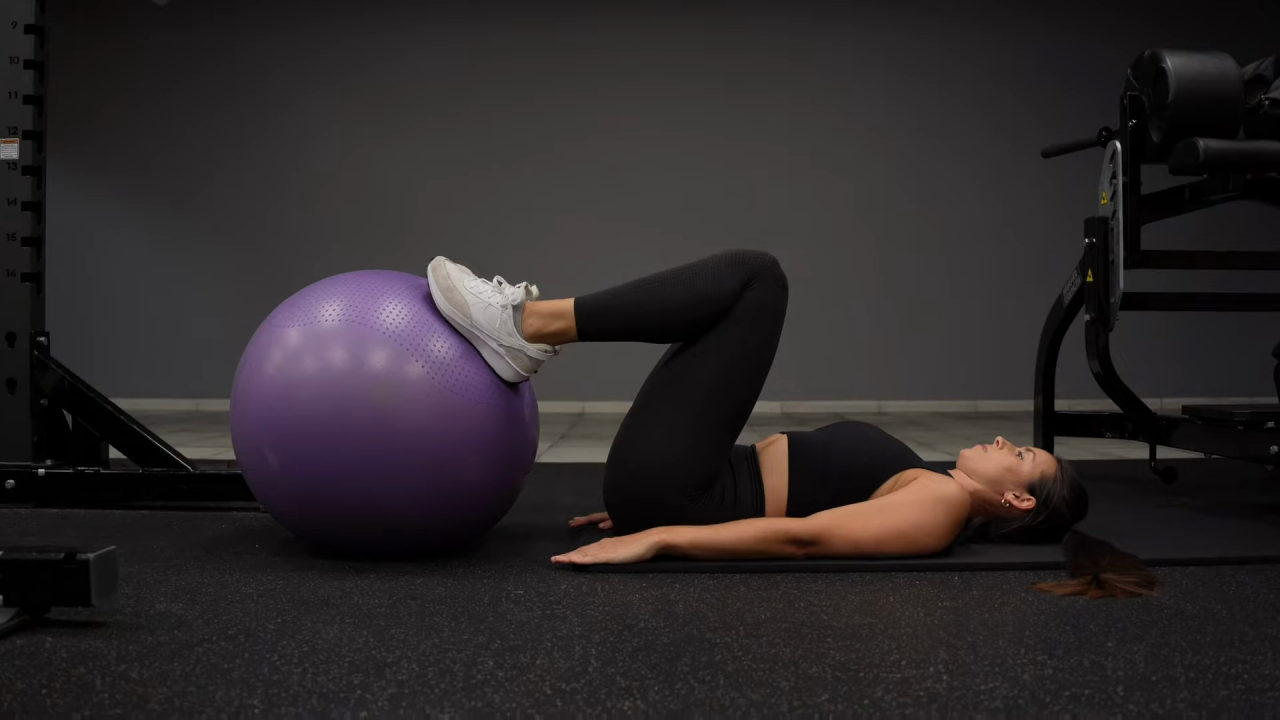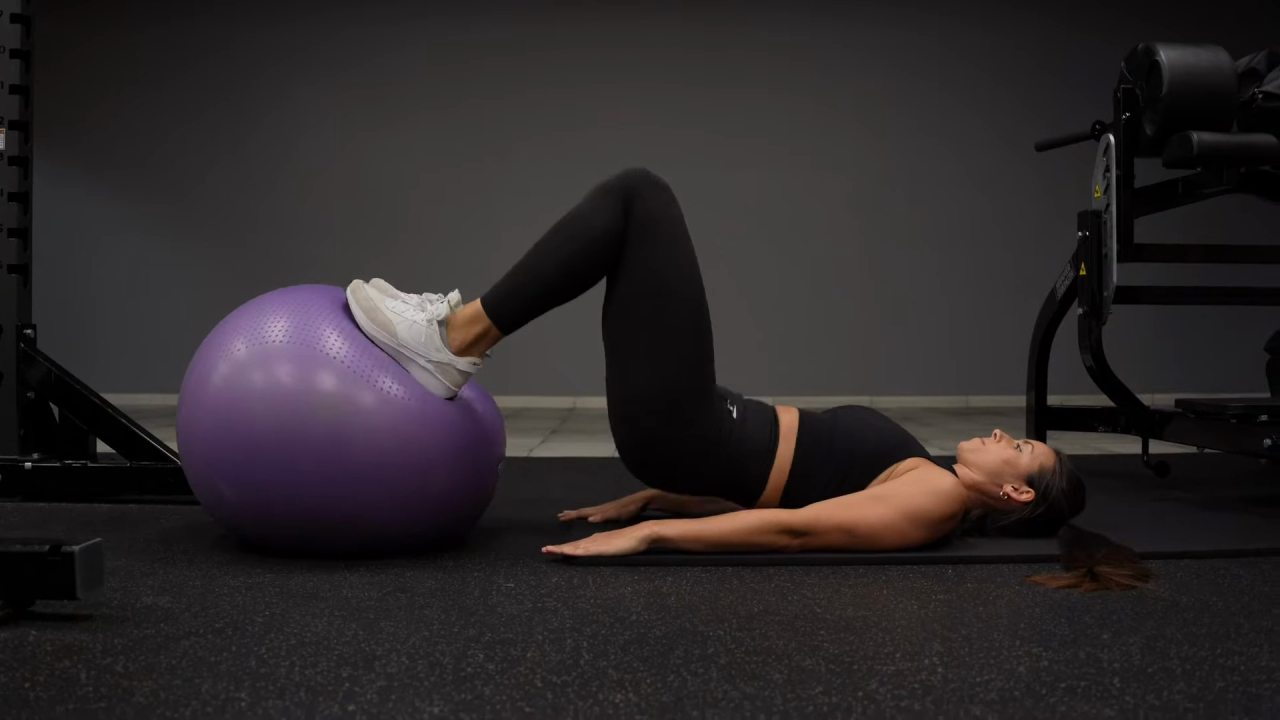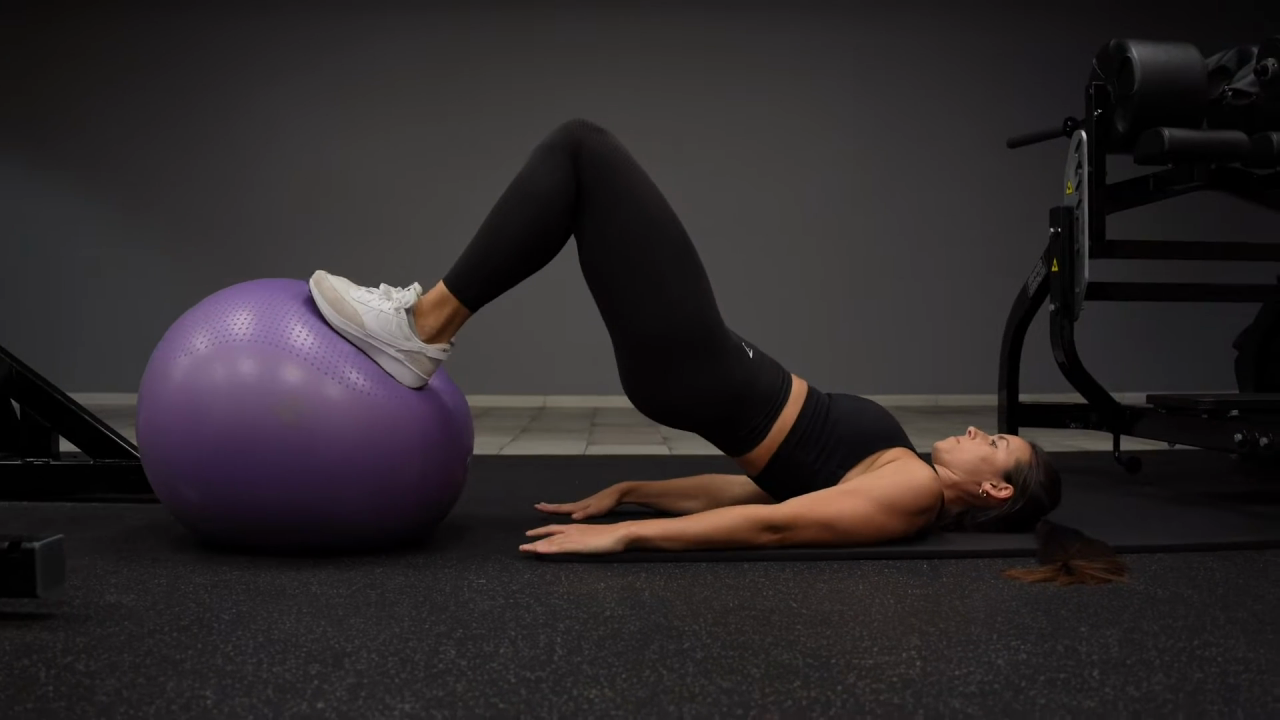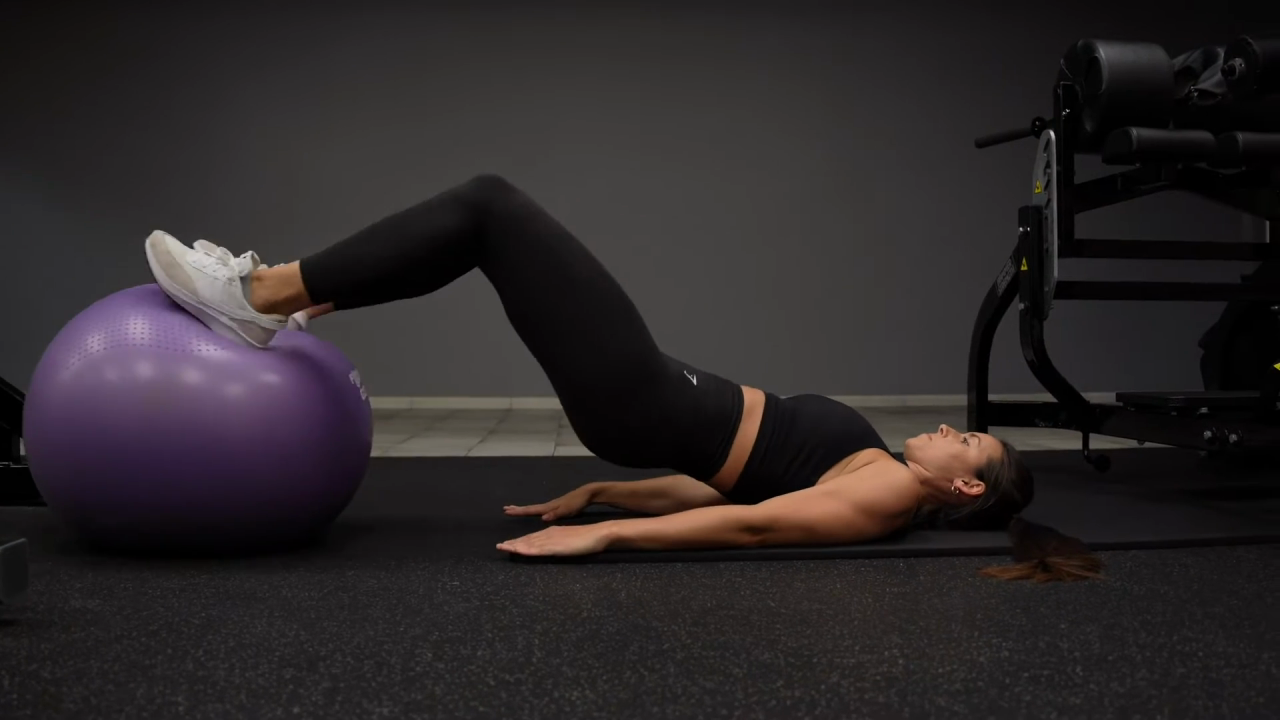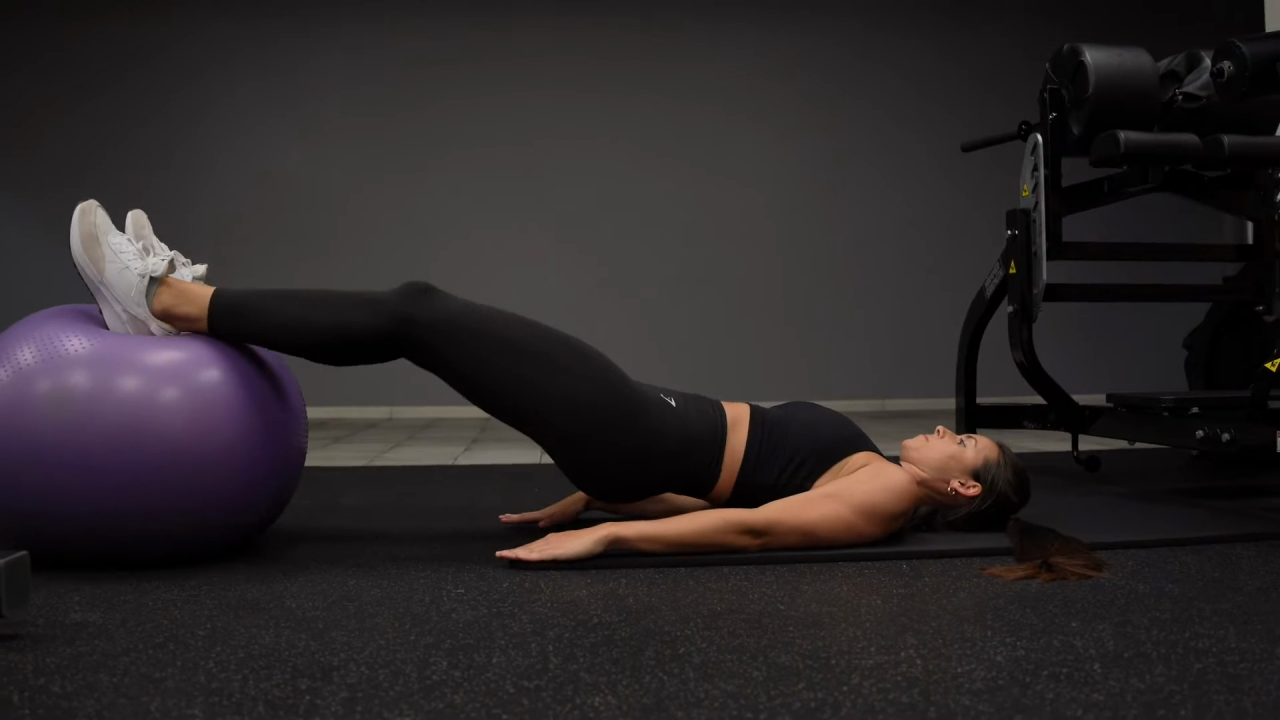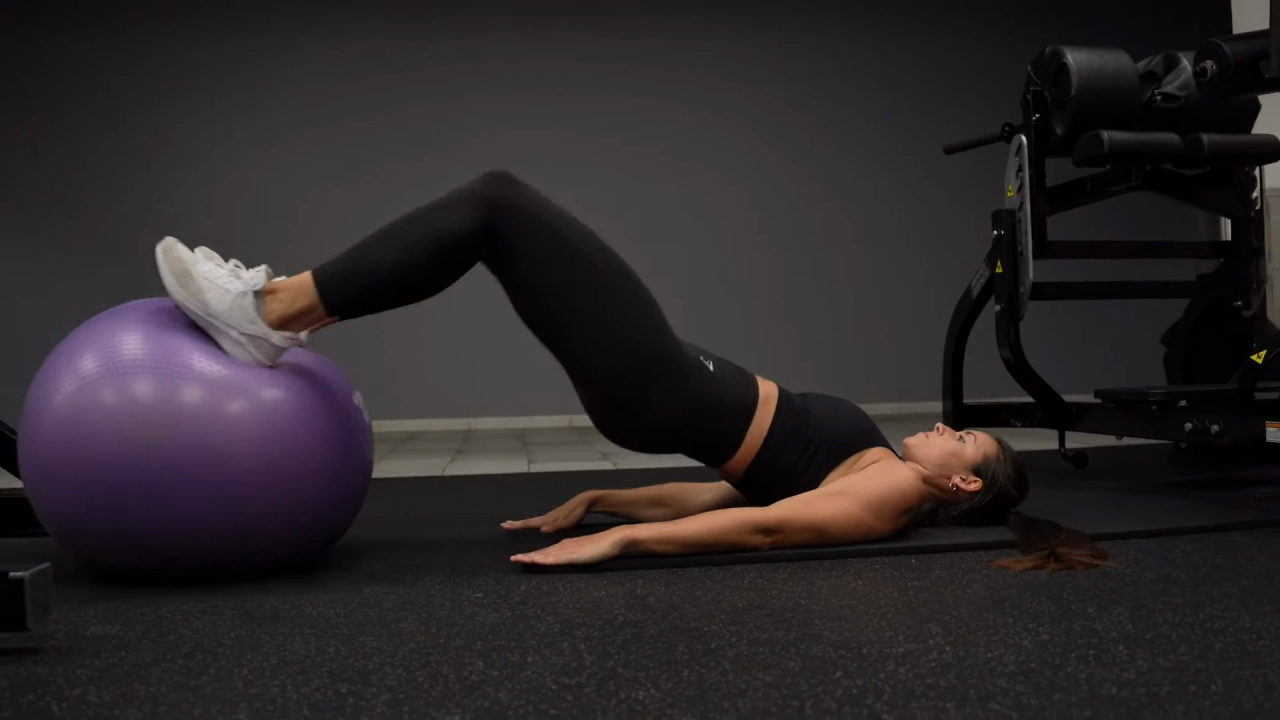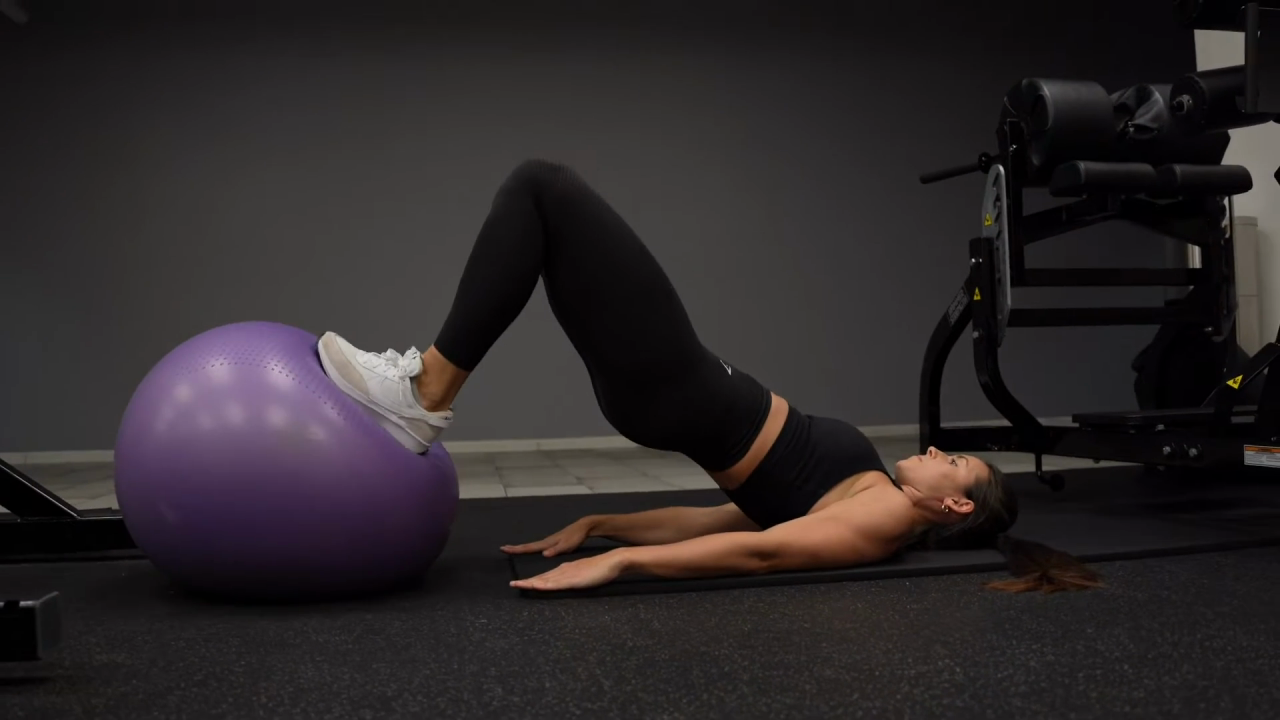
dt=0.7s
person 1, frame 1
left shoulder: (942, 508)
right shoulder: (926, 488)
left elbow: (804, 537)
left wrist: (660, 536)
right wrist: (646, 505)
left hip: (669, 489)
right hip: (673, 482)
left knee: (758, 278)
left ankle: (530, 325)
right ankle: (528, 329)
person 1, frame 2
left shoulder: (937, 502)
right shoulder: (927, 483)
left elbow: (796, 529)
left wrist: (649, 534)
right wrist: (645, 498)
left hip: (685, 434)
right hip: (697, 440)
left knee: (638, 194)
right knee: (635, 207)
left ankle: (455, 341)
right ankle: (456, 336)
person 1, frame 3
left shoulder: (914, 494)
right shoulder: (906, 480)
left elbow: (772, 524)
left wrist: (624, 536)
left hip: (688, 366)
right hip: (697, 371)
left knee: (580, 147)
right knee: (581, 166)
left ankle: (425, 325)
right ankle: (425, 316)
person 1, frame 4
left shoulder: (890, 495)
right shoulder: (878, 475)
left elbow: (754, 523)
left wrist: (606, 537)
right wrist: (595, 493)
left hip: (636, 400)
right hip: (652, 400)
left knee: (489, 201)
right knee: (487, 220)
left ankle: (256, 298)
right ankle: (280, 301)
person 1, frame 5
left shoulder: (887, 496)
right shoulder: (870, 473)
left elbow: (753, 526)
left wrist: (602, 534)
right wrist: (592, 497)
left hip: (628, 434)
right hip: (640, 424)
left knee: (415, 313)
right knee: (421, 311)
left ankle: (166, 305)
right ankle: (189, 298)
person 1, frame 6
left shoulder: (894, 496)
right shoulder: (885, 473)
left elbow: (765, 523)
left wrist: (614, 536)
right wrist: (596, 500)
left hip: (659, 392)
right hip: (668, 393)
left knee: (497, 197)
right knee: (496, 214)
left ankle: (273, 311)
right ankle: (278, 309)
person 1, frame 7
left shoulder: (888, 517)
right shoulder: (873, 500)
left elbow: (760, 551)
left wrist: (615, 563)
left hip: (673, 392)
right hip: (677, 394)
left knee: (538, 187)
right knee: (545, 204)
left ankle: (426, 392)
right ankle: (427, 383)
